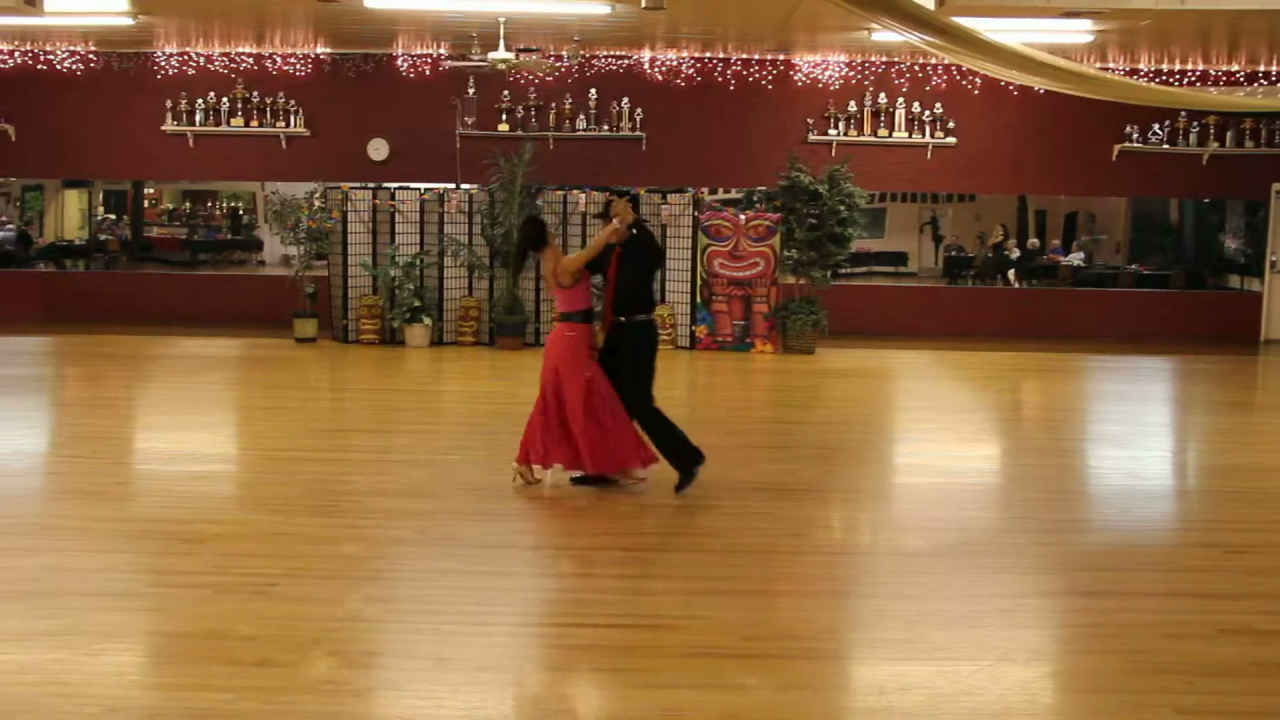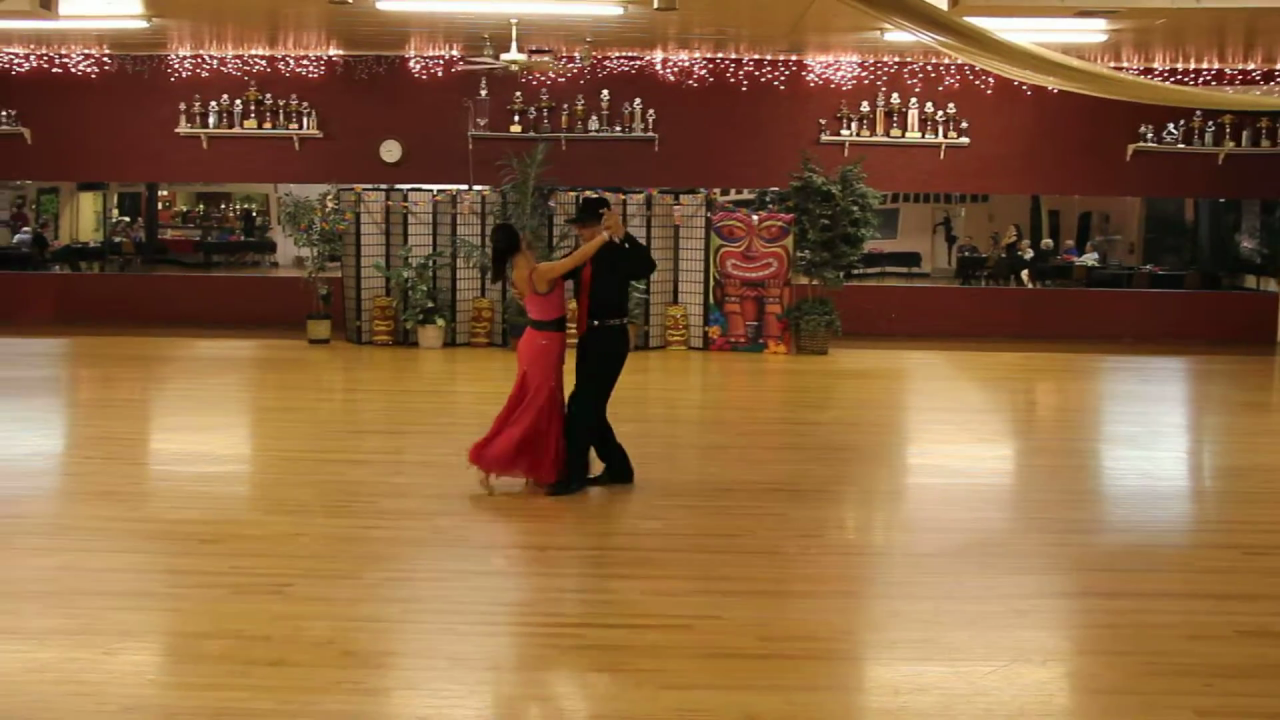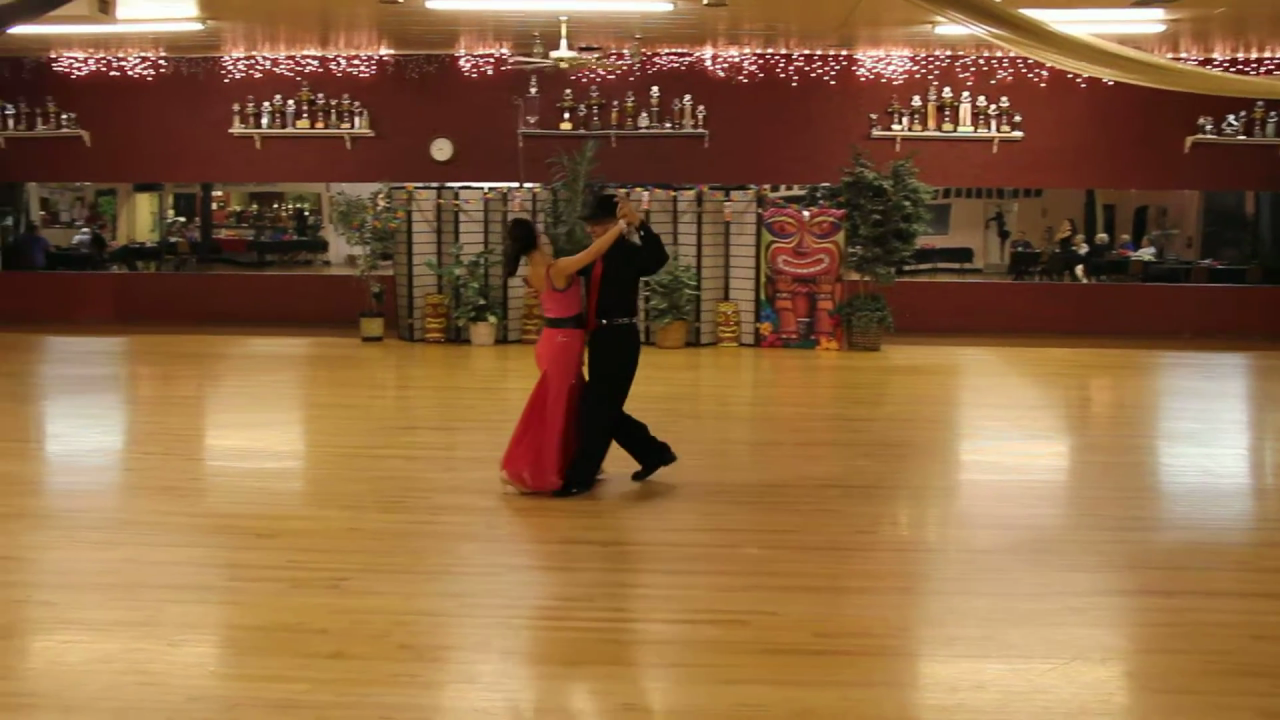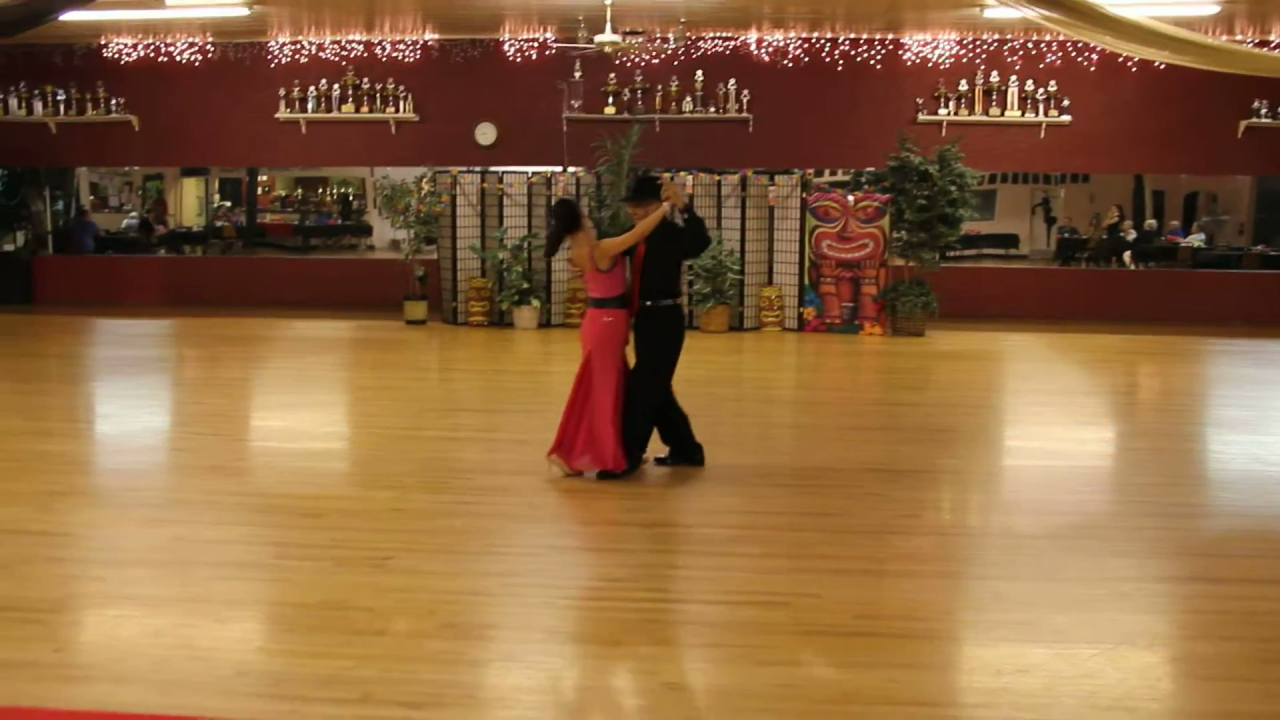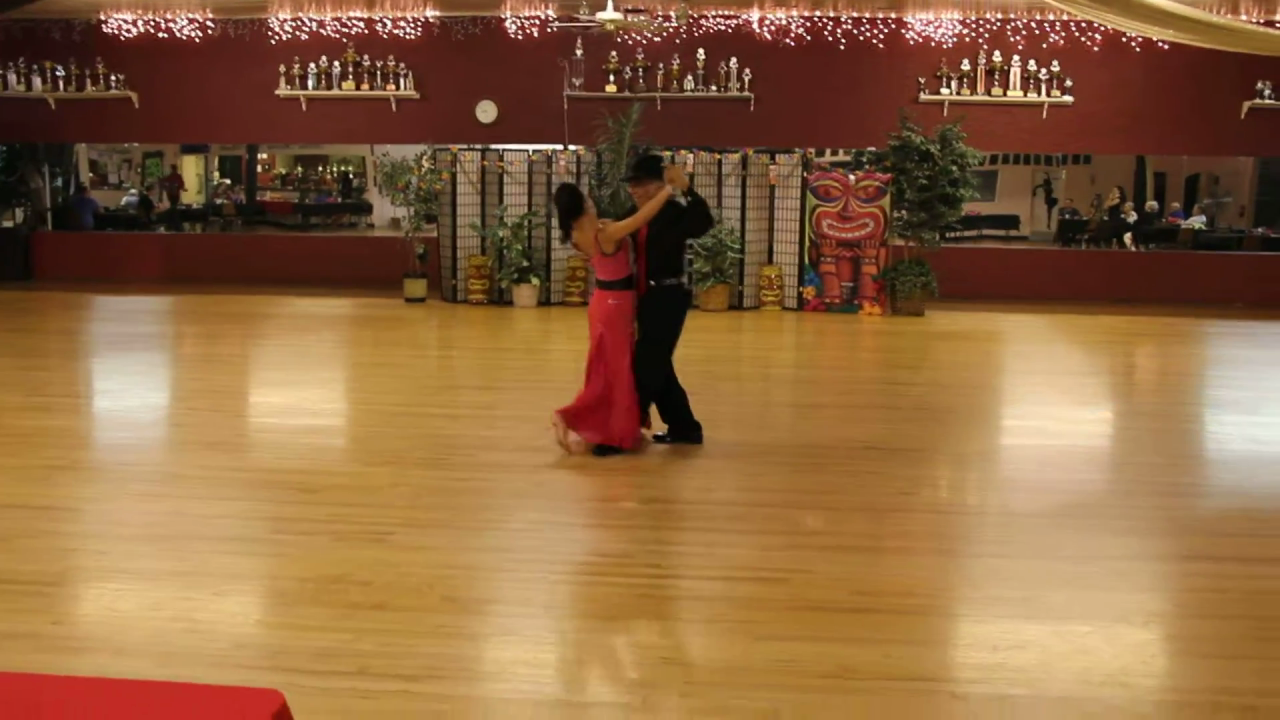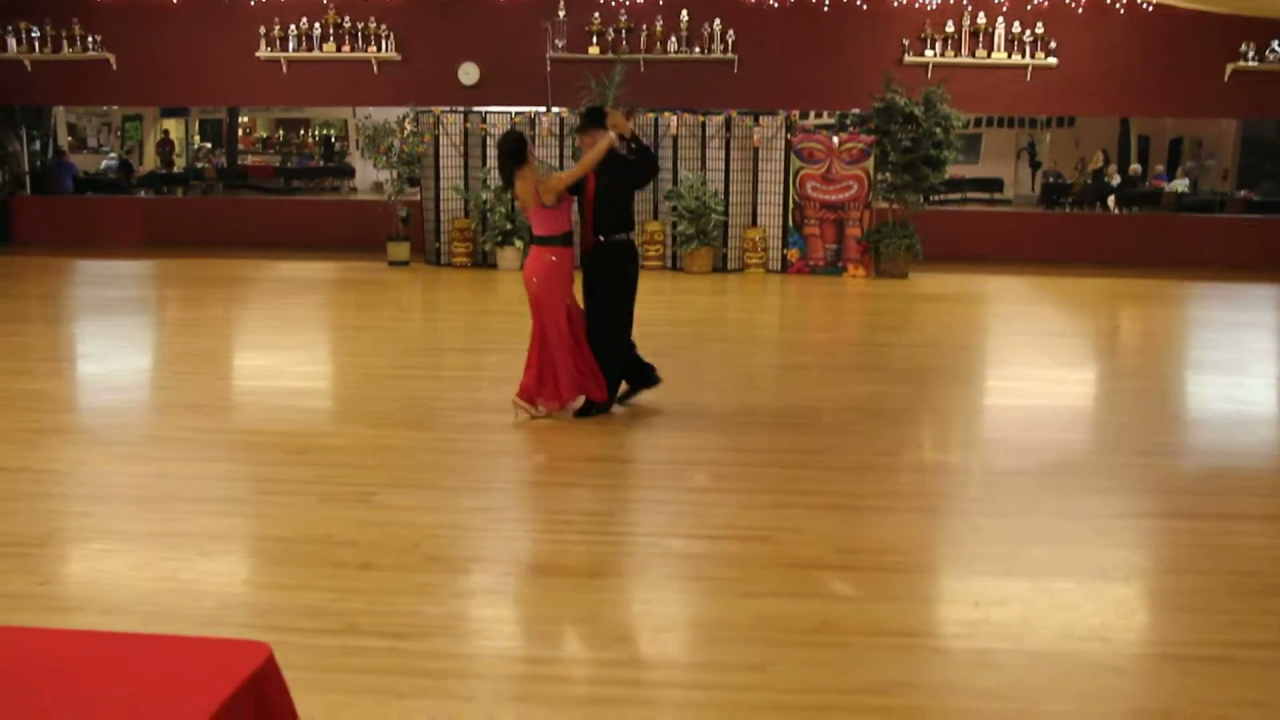
dt=0.4s
person 1, frame 1
left shoulder: (639, 249)
right shoulder: (609, 251)
left elbow: (656, 255)
right elbow: (586, 267)
left wrist: (632, 222)
left hip: (638, 333)
right hip: (616, 332)
left knee: (638, 405)
left ankle: (687, 459)
person 1, frame 2
left shoulder: (617, 255)
left elbow: (646, 267)
left wrist: (622, 235)
left hip: (610, 338)
right hip: (589, 337)
left knee: (582, 406)
right knee: (590, 407)
left ankle: (575, 475)
right ankle: (617, 468)
person 1, frame 3
left shoulder: (630, 253)
left elbow: (658, 258)
left wrist: (638, 224)
left hip: (621, 337)
right hip: (601, 336)
left knee: (597, 407)
right knee: (605, 408)
left ankle: (581, 477)
right ankle: (654, 452)
person 1, frame 4
left shoulder: (672, 233)
left elbow: (700, 241)
left wrist: (683, 207)
left hip: (664, 318)
right hip: (646, 318)
left knee: (643, 388)
right knee: (654, 387)
left ankle: (628, 458)
right ankle: (686, 449)
person 1, frame 5
left shoulder: (675, 213)
left elbow: (704, 223)
left wrist: (686, 189)
left hip: (668, 297)
right hip: (648, 297)
left knee: (645, 366)
right knee: (656, 366)
right ankle: (685, 427)
person 1, frame 6
left shoulder: (621, 166)
right shoulder: (585, 169)
left elbow: (648, 169)
left wrist: (629, 135)
left hip: (617, 253)
right hip: (593, 253)
left knee: (611, 324)
right knee: (598, 322)
left ankle: (602, 395)
right ankle: (640, 373)
person 2, frame 1
left shoulder: (552, 266)
right shoulder: (563, 266)
left elbow: (589, 260)
right elbow: (592, 248)
left wrist: (614, 237)
right wrist: (617, 224)
left hip: (564, 337)
right hip: (572, 340)
left knee: (554, 404)
right knee: (591, 403)
left ankle: (526, 462)
right ankle: (618, 467)
person 2, frame 2
left shoulder: (516, 276)
right shoulder: (541, 273)
left elbow: (566, 266)
right elbow: (579, 257)
right wrist: (605, 234)
left hip: (536, 342)
right hip: (544, 345)
left knee: (545, 409)
right knee: (531, 410)
left ankle: (534, 468)
right ankle: (487, 461)
person 2, frame 3
left shoulder: (532, 274)
right shoulder: (558, 269)
right elbow: (595, 250)
right wrist: (621, 225)
left hip: (553, 340)
right hip: (564, 343)
left knee: (569, 406)
right knee: (552, 410)
right ankle: (516, 470)
person 2, frame 4
left shoulder: (575, 253)
right shoulder: (602, 250)
right elbow: (639, 232)
right wrist: (665, 206)
left hip: (597, 320)
right hip: (609, 323)
left knee: (604, 387)
right knee: (603, 389)
right ankle: (595, 456)
person 2, frame 5
left shoulder: (578, 236)
right shoulder: (607, 234)
right elbow: (643, 216)
right wrist: (670, 187)
left hip: (604, 301)
right hip: (616, 304)
left knee: (611, 370)
right knee: (616, 371)
left ankle: (609, 431)
person 2, frame 6
left shoulder: (519, 187)
right shoulder: (547, 185)
right elbow: (584, 165)
left hip: (539, 261)
right hip: (553, 264)
left knee: (553, 330)
right knee: (557, 331)
left ankle: (541, 393)
right ankle: (531, 395)
